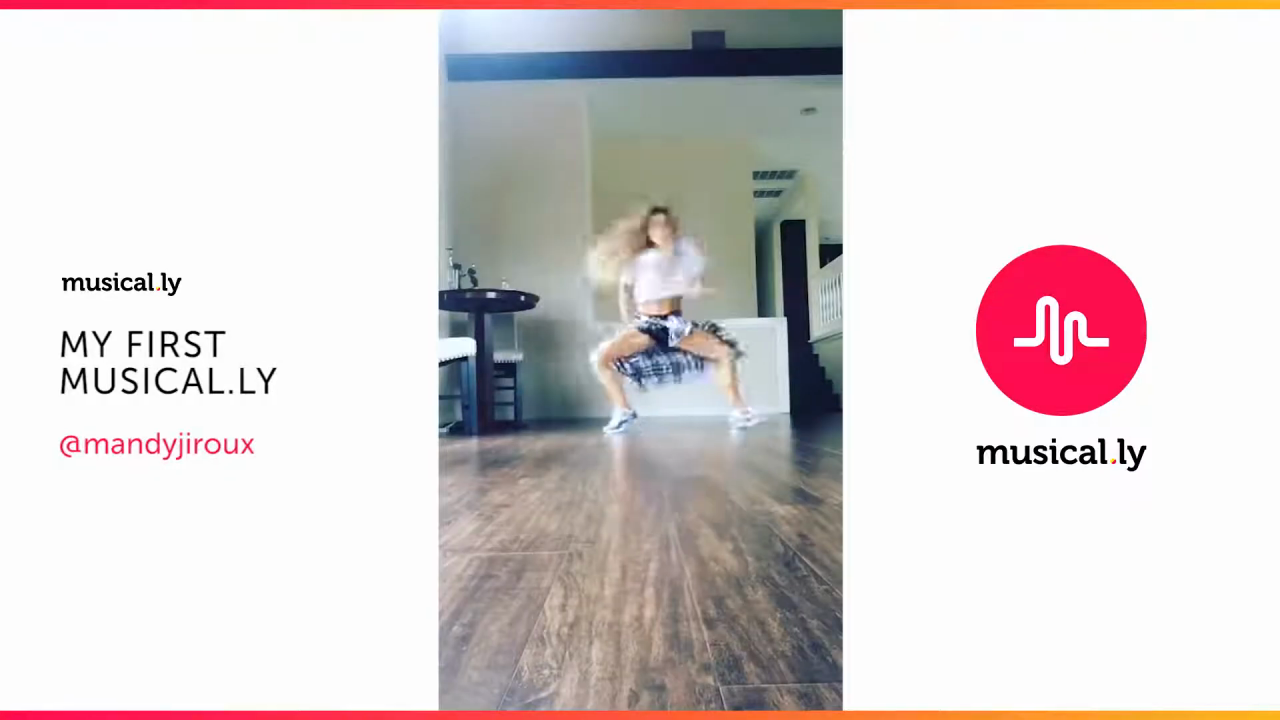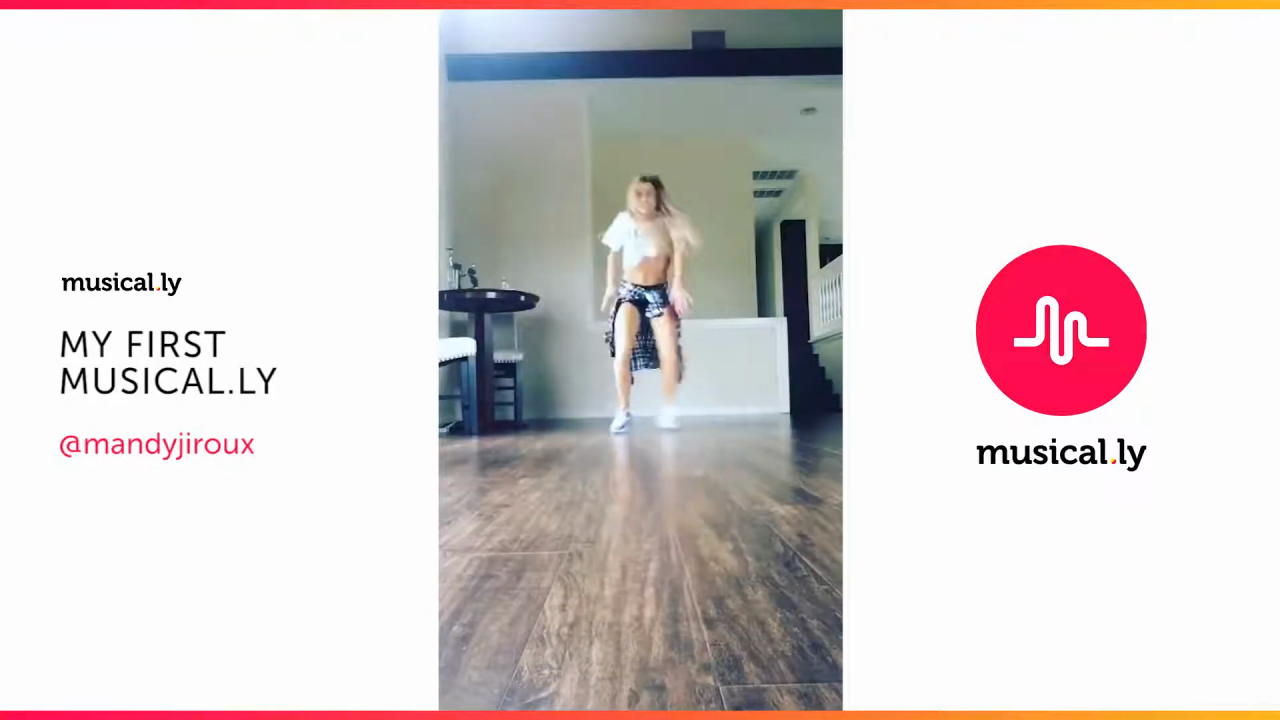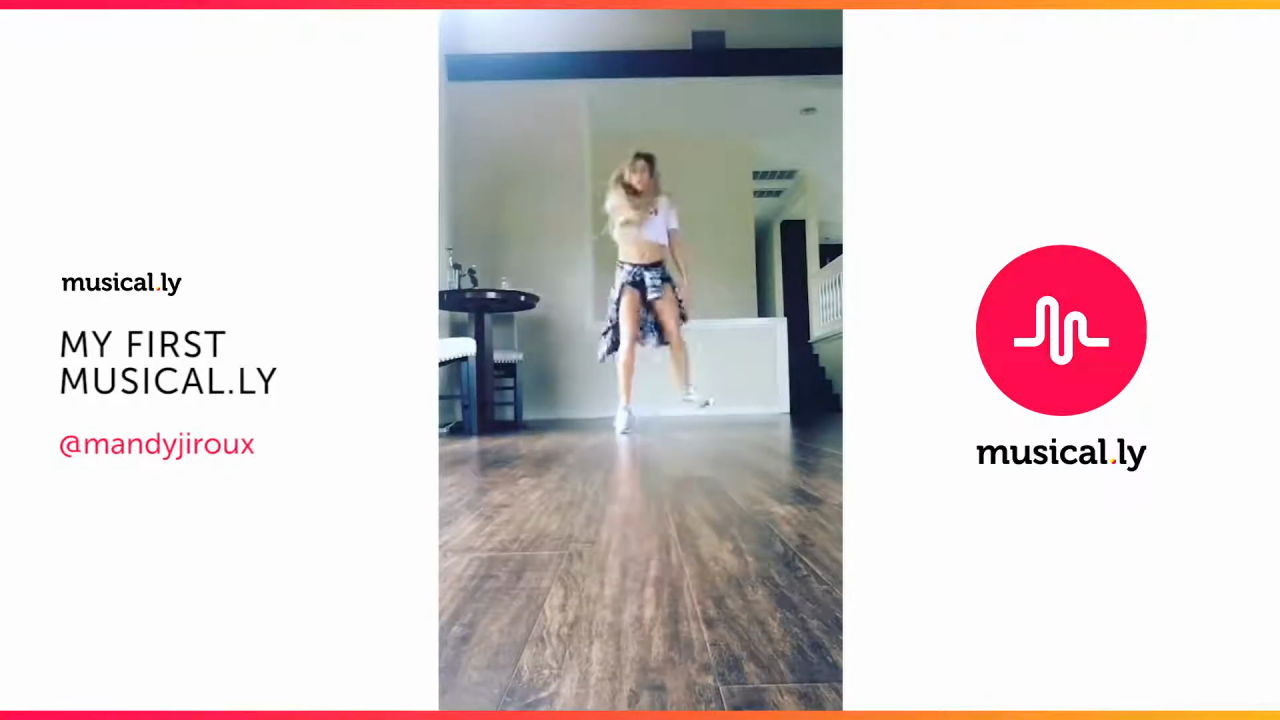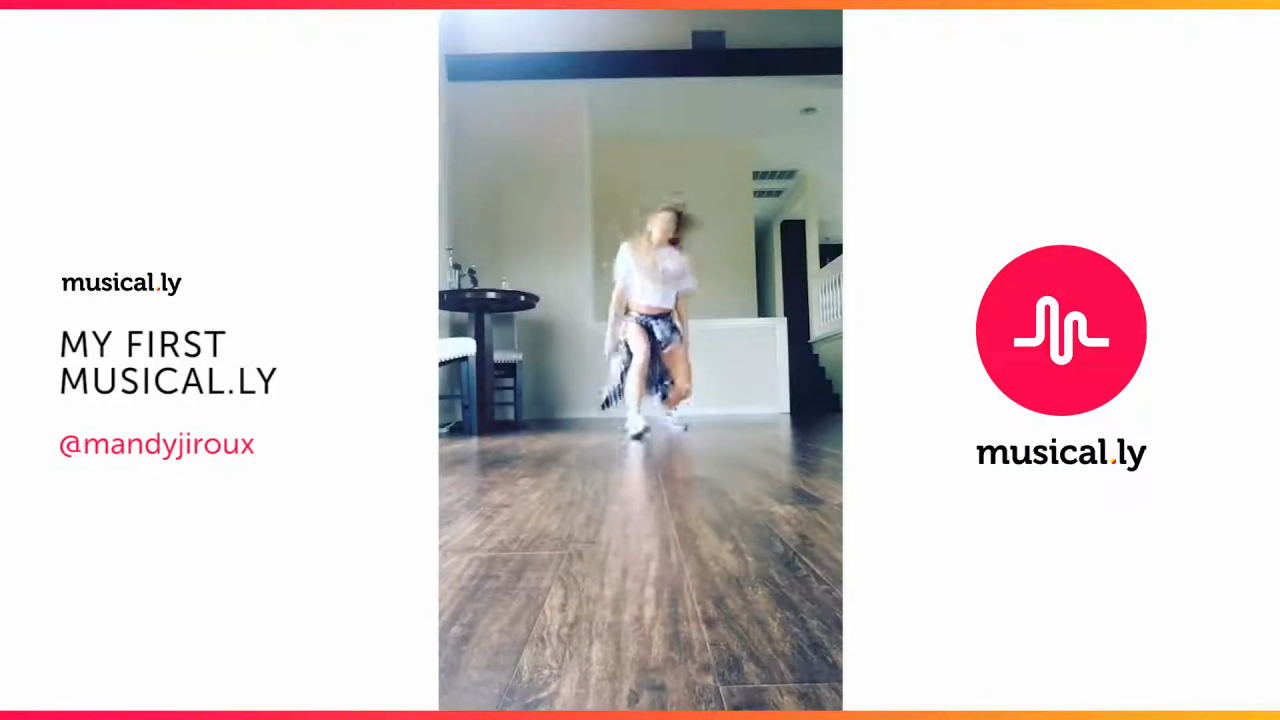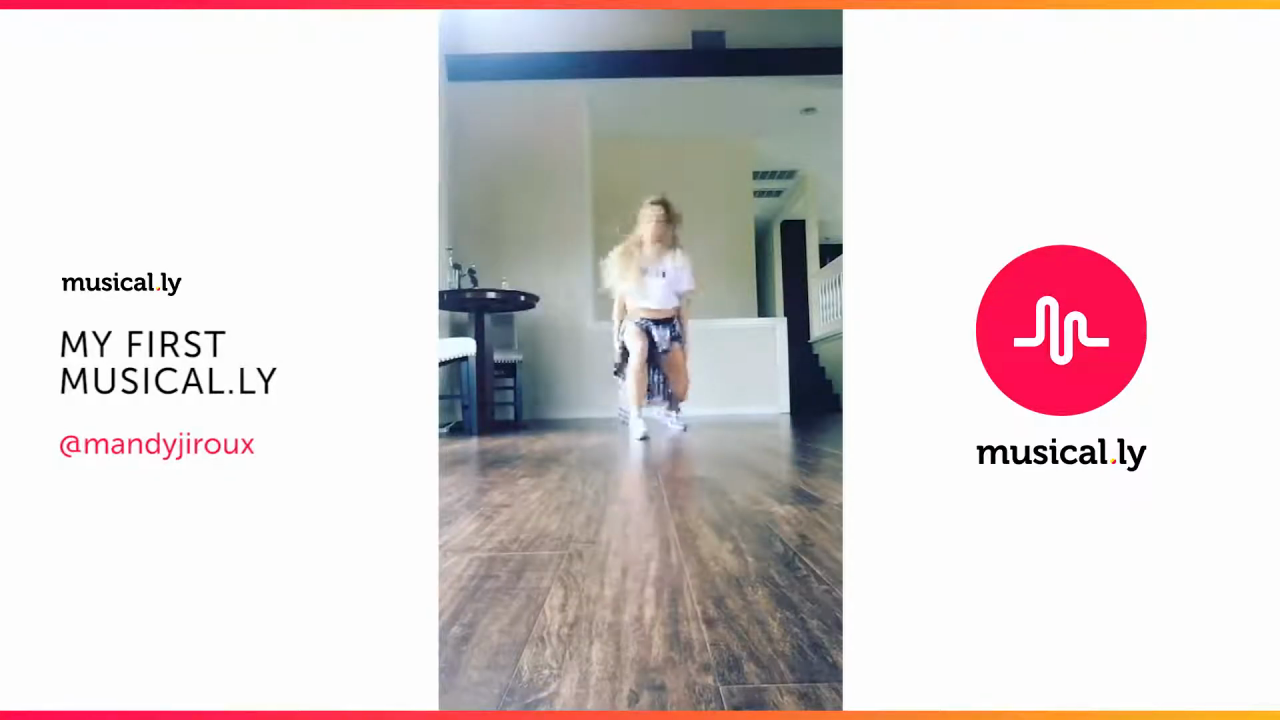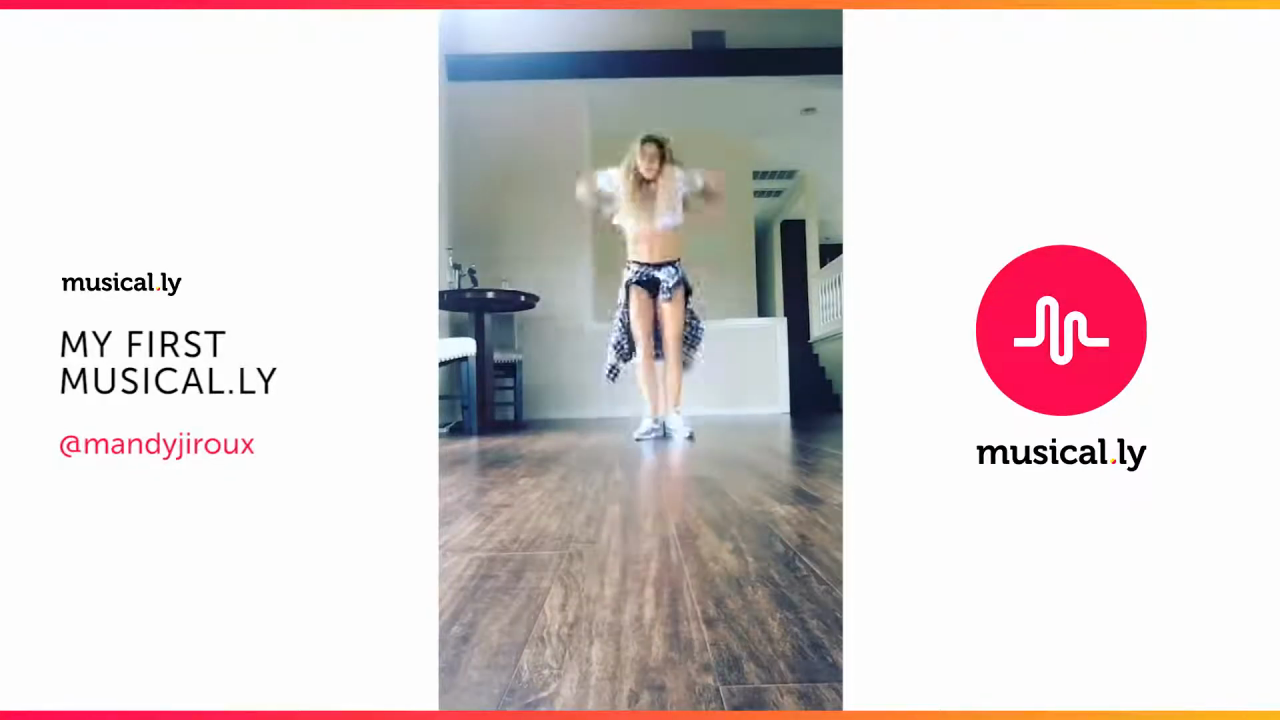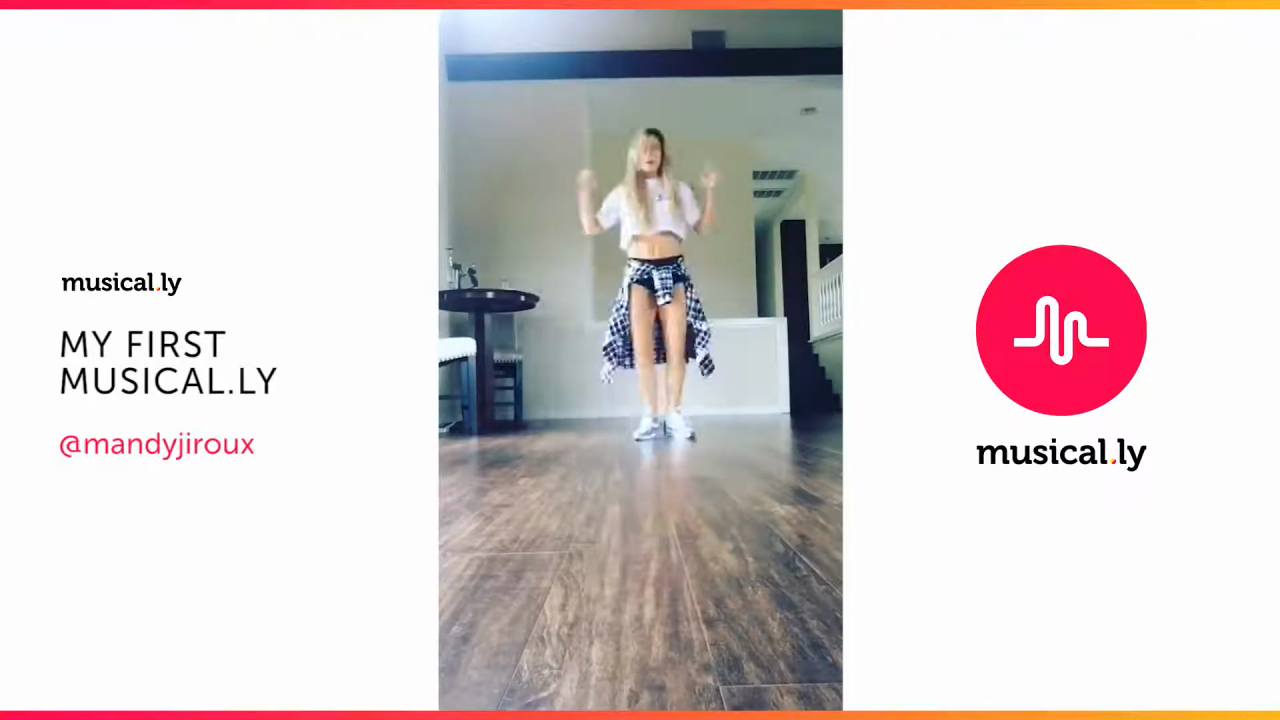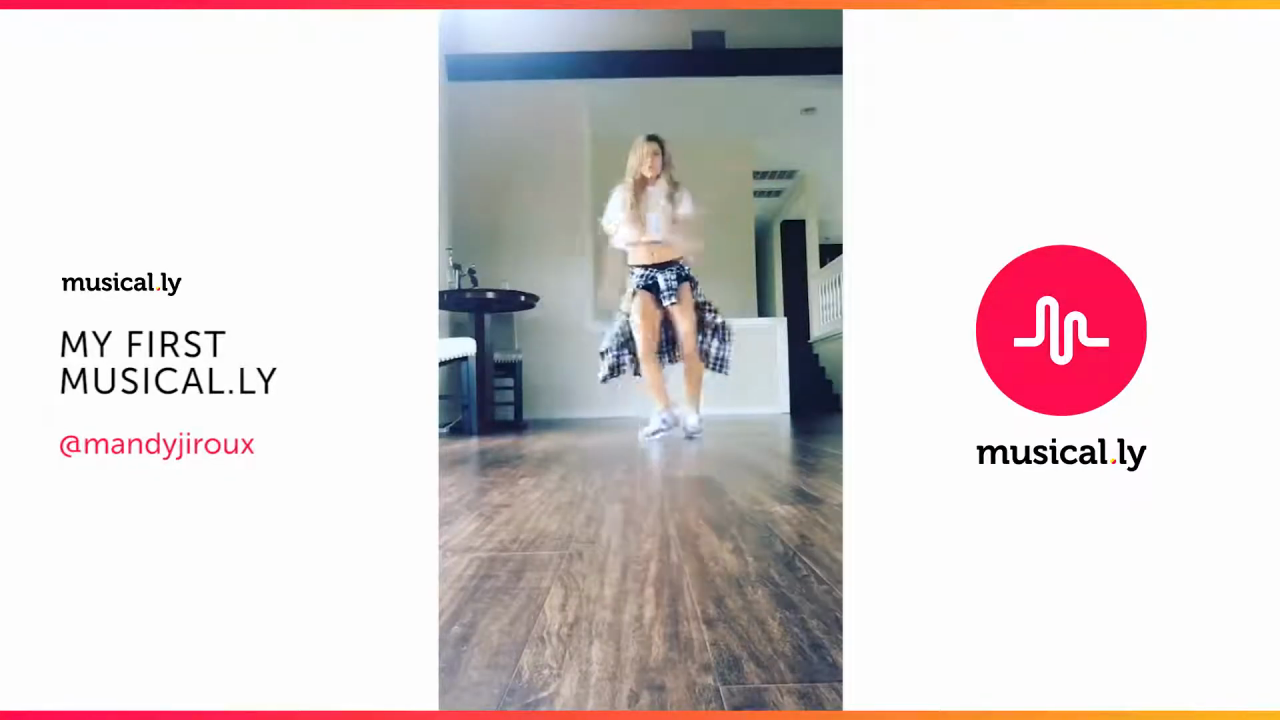
dt=0.4s
person 1, frame 1
left shoulder: (684, 248)
right shoulder: (636, 257)
left elbow: (696, 280)
right elbow: (625, 290)
right wrist: (628, 321)
left hip: (675, 321)
right hip: (644, 323)
left knee: (724, 352)
right knee: (600, 357)
left ankle: (738, 411)
right ankle: (623, 411)
person 1, frame 2
left shoulder: (670, 223)
right shoulder: (623, 222)
left elbow: (681, 253)
right elbow: (613, 254)
left wrist: (678, 286)
right wrist: (610, 287)
left hip: (659, 294)
right hip: (630, 293)
left knee: (668, 351)
right knee: (623, 350)
left ankle: (668, 408)
right ankle: (624, 412)
person 1, frame 3
left shoulder: (664, 203)
right shoulder: (620, 201)
left elbow: (675, 241)
right elbow: (622, 221)
left wrist: (684, 275)
left hip: (659, 272)
right hip: (629, 273)
left knee: (674, 335)
right knee: (628, 339)
left ankle: (686, 390)
right ankle: (625, 407)
person 1, frame 4
left shoulder: (677, 259)
right shoulder: (630, 251)
left elbow: (681, 301)
right elbow: (619, 294)
left wrist: (685, 338)
right wrist: (611, 330)
left hip: (665, 323)
right hip: (636, 320)
left knee: (684, 386)
right knee: (642, 350)
left ankle: (668, 407)
right ankle: (634, 415)
person 1, frame 5
left shoulder: (677, 257)
right shoulder: (625, 254)
left elbow: (684, 301)
right elbow: (619, 298)
left wrist: (685, 341)
right wrist: (616, 335)
left hip: (669, 326)
right hip: (637, 323)
left knee: (681, 391)
right knee: (639, 354)
left ankle: (670, 409)
right ankle: (635, 417)
person 1, frame 6
left shoulder: (677, 181)
right shoulder: (622, 184)
left elbow: (713, 193)
right elbow: (585, 191)
left wrist: (707, 186)
right wrist: (588, 188)
left hip: (671, 271)
right hip: (638, 273)
left knee: (674, 345)
right knee: (643, 345)
left ankle: (673, 415)
right ankle: (653, 417)
person 1, frame 7
left shoulder: (679, 190)
right shoulder: (623, 193)
left elbow: (704, 224)
right elbow: (592, 228)
left wrist: (709, 187)
right wrist: (584, 193)
left hip: (676, 271)
right hip: (640, 273)
left knee: (675, 344)
right knee: (641, 345)
left ankle: (675, 415)
right ankle: (651, 416)
person 1, frame 8
left shoulder: (677, 193)
right shoulder: (623, 194)
left elbow: (687, 226)
right elbow: (612, 231)
left hip: (675, 272)
right hip: (641, 277)
left knee: (688, 344)
right knee: (645, 344)
left ankle: (693, 415)
right ankle: (665, 413)
